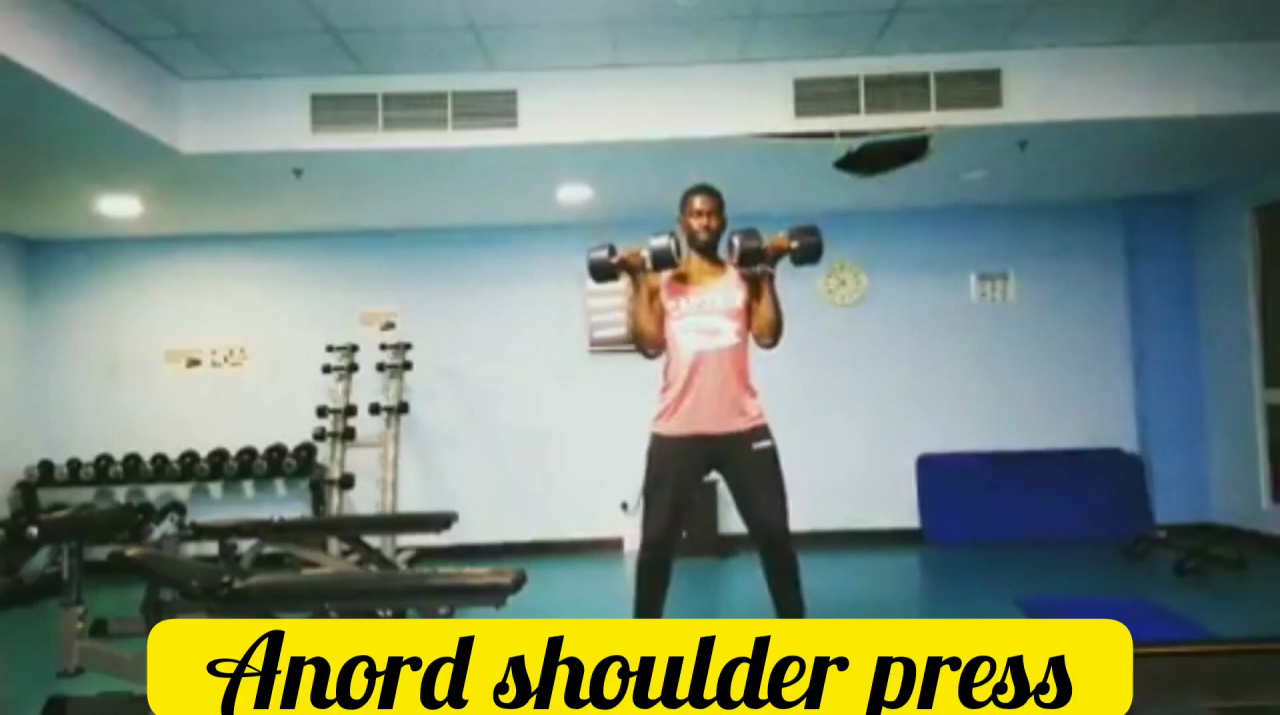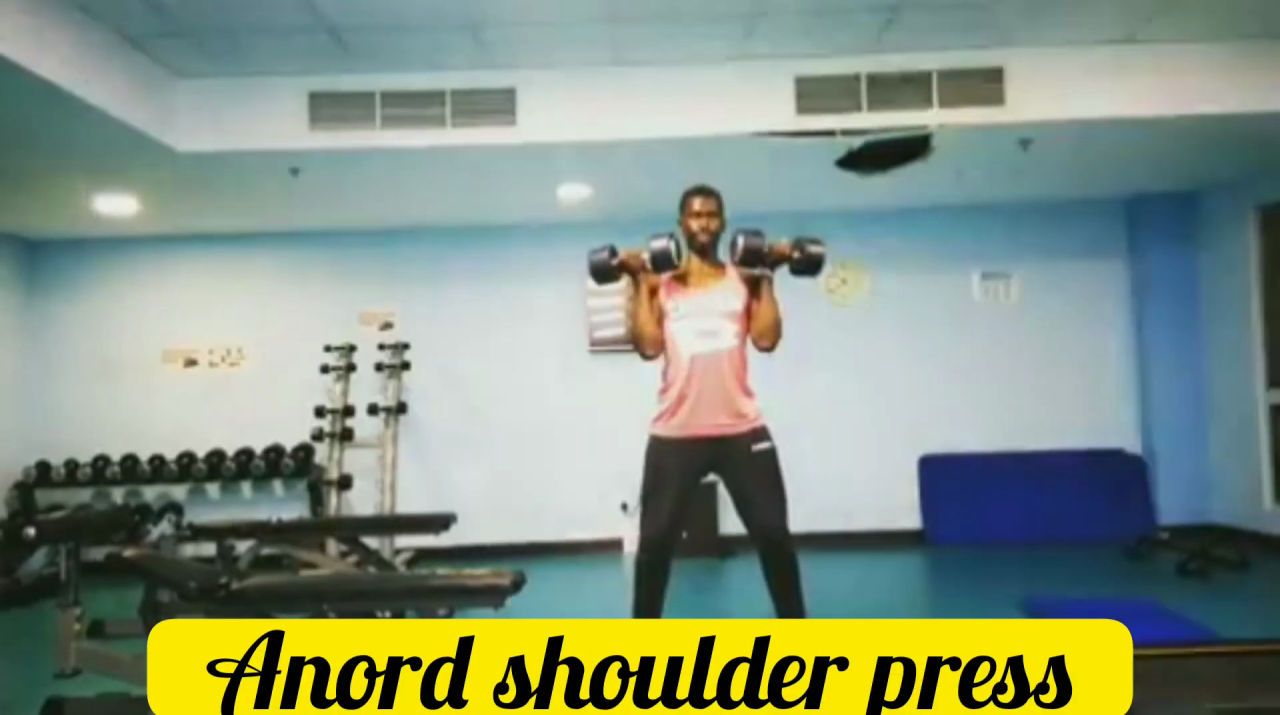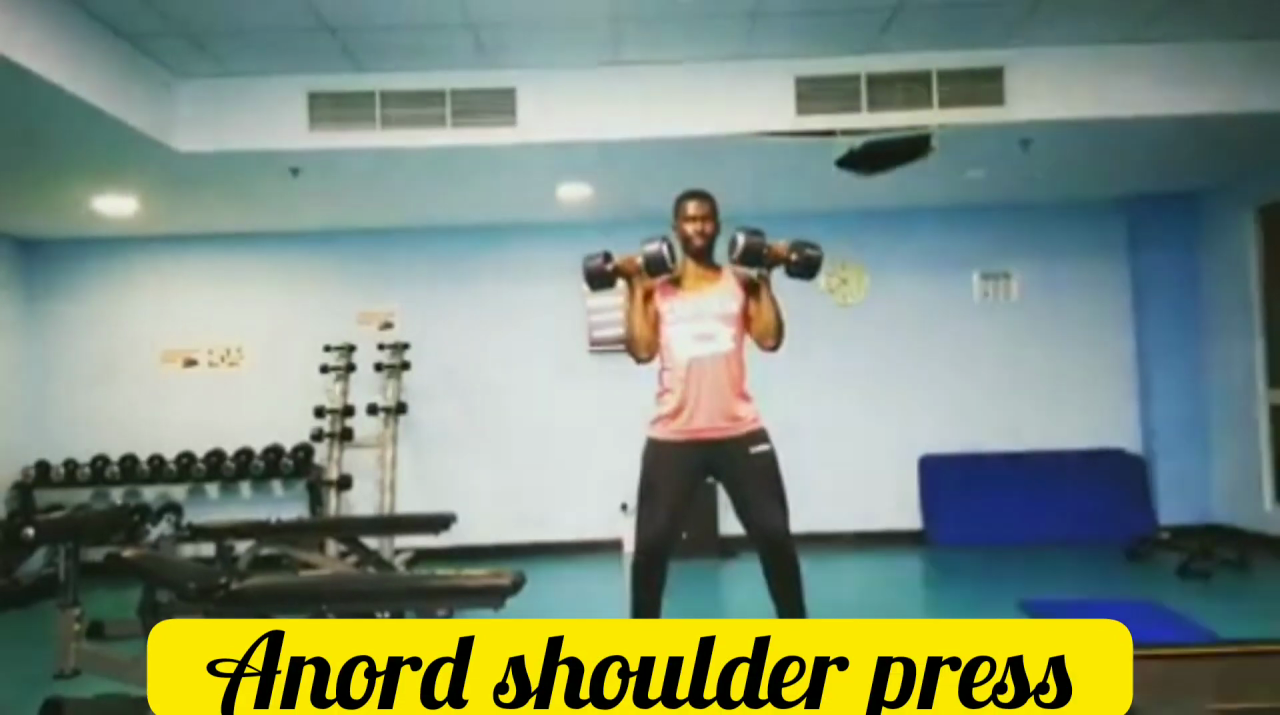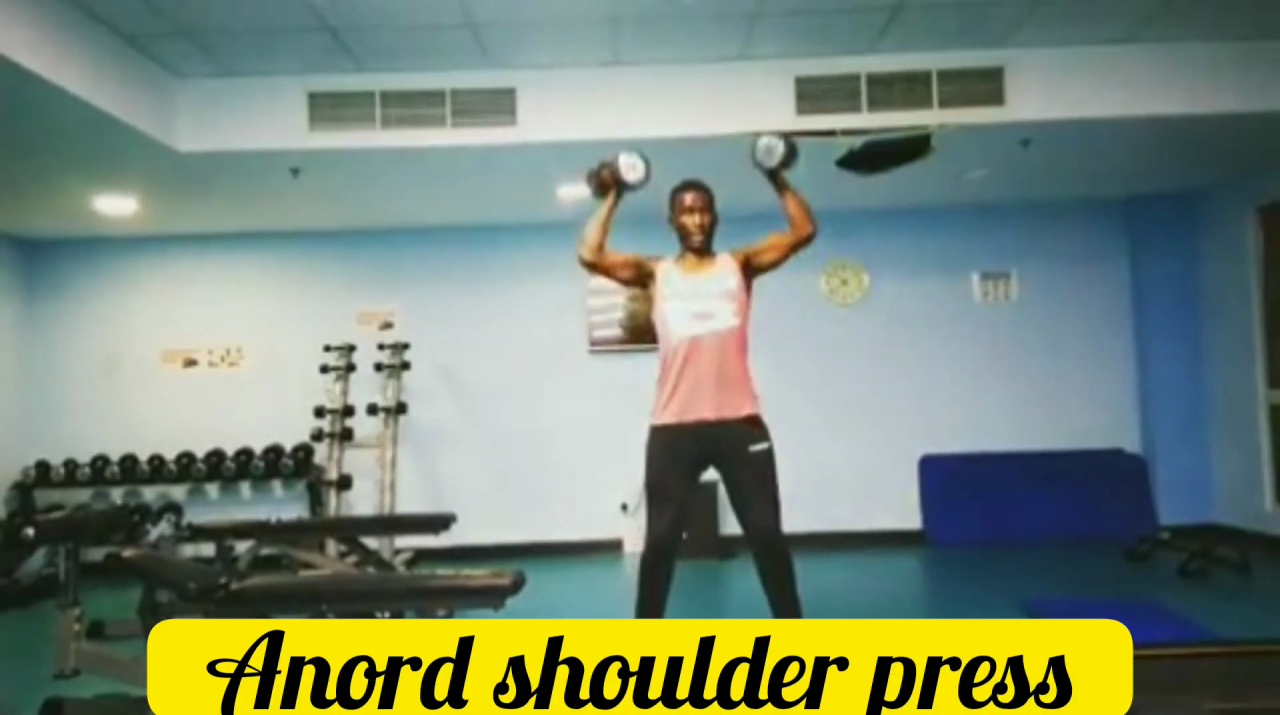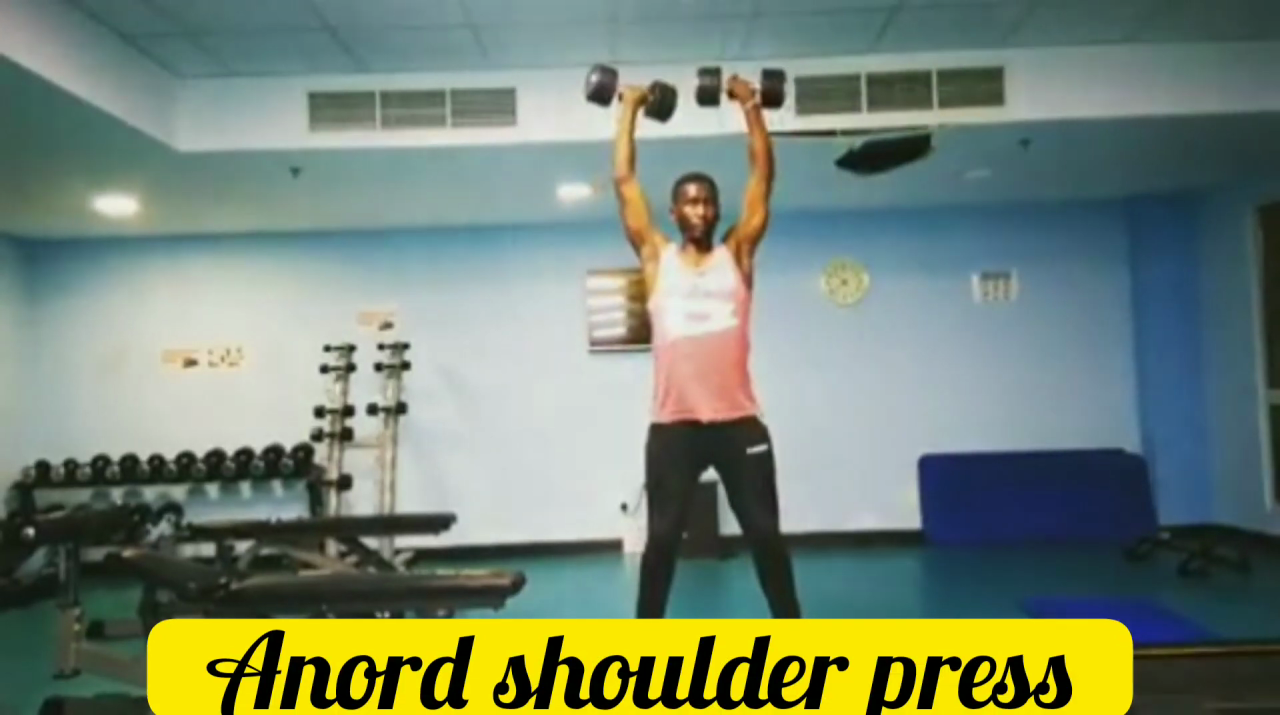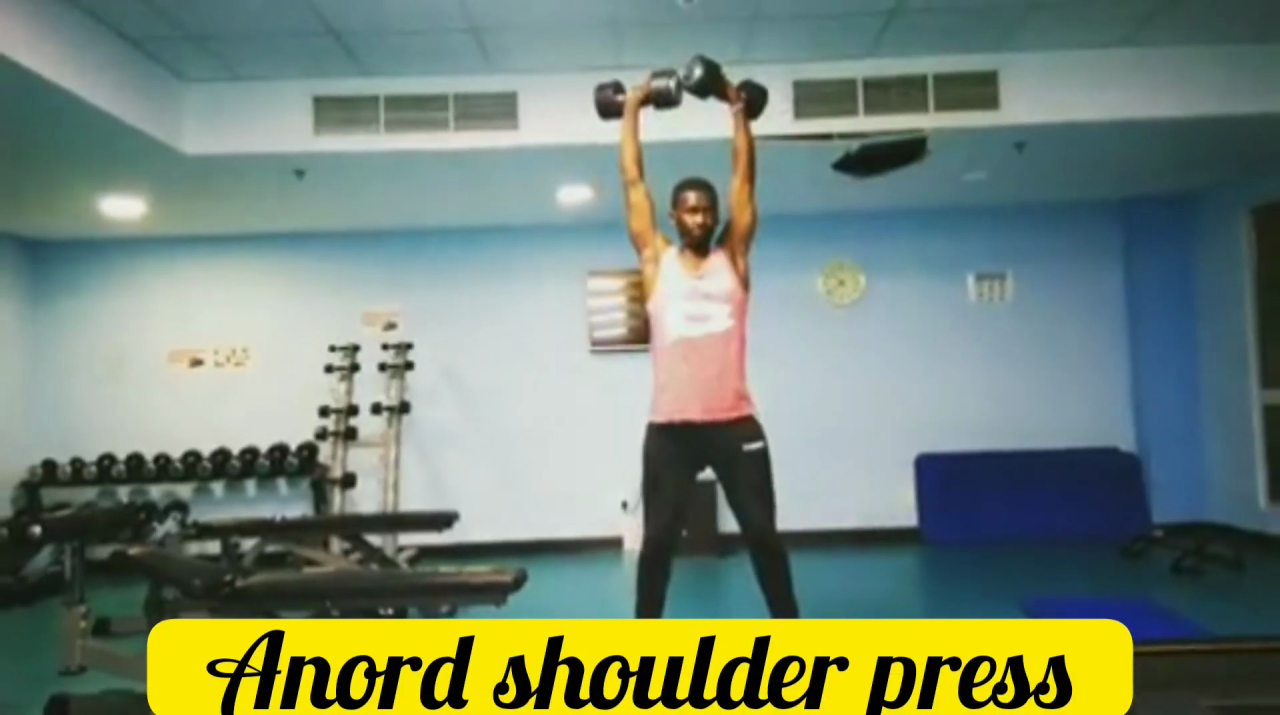
dt=0.5s
person 1, frame 1
left shoulder: (745, 278)
right shoulder: (660, 282)
left elbow: (768, 336)
right elbow: (650, 345)
left wrist: (768, 272)
right wrist: (637, 281)
left hip: (742, 426)
right hip: (677, 430)
left knee: (773, 531)
right knee: (657, 538)
person 1, frame 2
left shoulder: (745, 279)
right shoulder: (660, 284)
left elbow: (767, 339)
right elbow: (648, 346)
left wrist: (767, 277)
right wrist: (639, 282)
left hip: (741, 428)
right hip: (675, 432)
left knee: (773, 533)
right knee: (655, 539)
person 1, frame 3
left shoulder: (740, 284)
right shoulder: (657, 290)
left elbow: (770, 339)
right elbow: (641, 350)
left wrist: (765, 279)
right wrist: (633, 287)
left hip: (739, 431)
right hip: (673, 436)
left knee: (774, 535)
right knee: (652, 542)
person 1, frame 4
left shoulder: (740, 263)
right shoulder: (655, 271)
left elbow: (804, 230)
right elbow: (589, 256)
left wrist: (777, 179)
right wrist: (612, 196)
left hip: (739, 420)
right hip: (674, 425)
left knee: (766, 533)
right knee: (660, 538)
person 1, frame 5
left shoulder: (738, 254)
right shoulder: (656, 257)
left elbow: (762, 174)
right elbow: (624, 179)
left wrist: (750, 105)
right wrist: (629, 109)
left hip: (738, 424)
right hip: (673, 427)
left knee: (765, 536)
right knee: (662, 539)
person 1, frame 6
left shoulder: (733, 257)
right shoulder: (656, 260)
left elbow: (744, 176)
right elbow: (632, 181)
left wrist: (737, 109)
right wrist: (632, 110)
left hip: (734, 423)
right hip: (671, 427)
left knee: (762, 534)
right knee: (658, 538)
